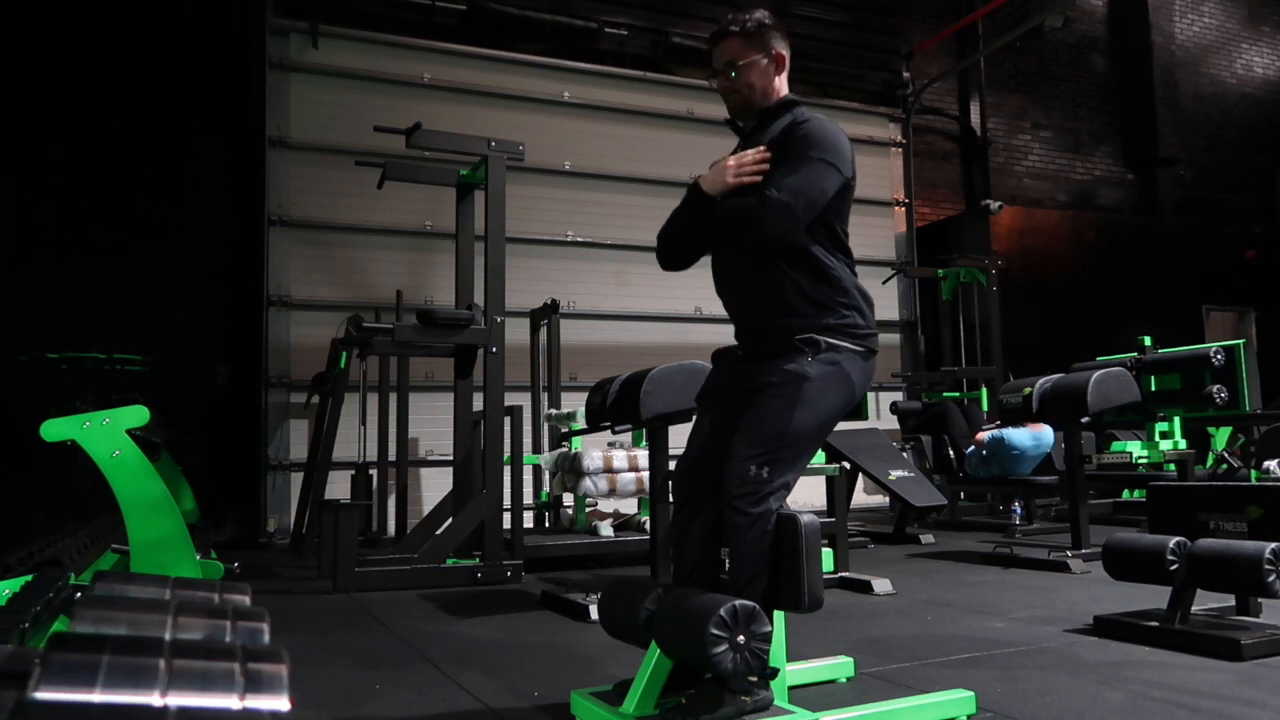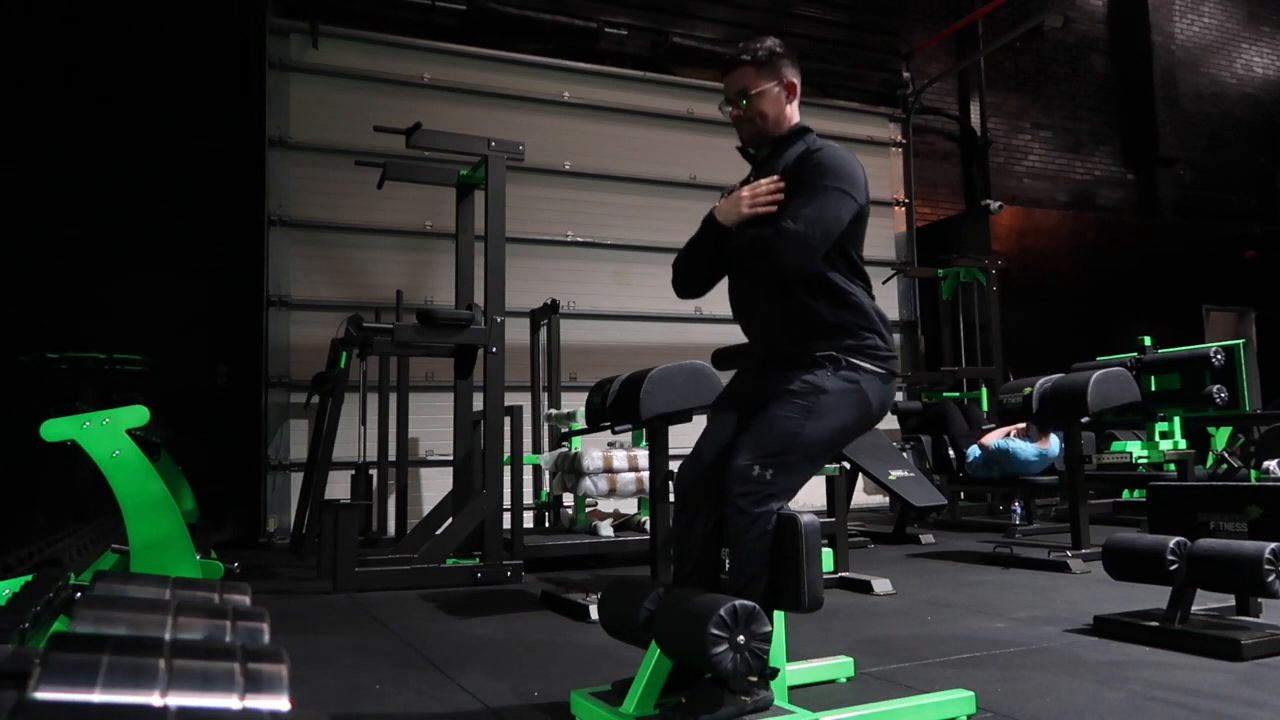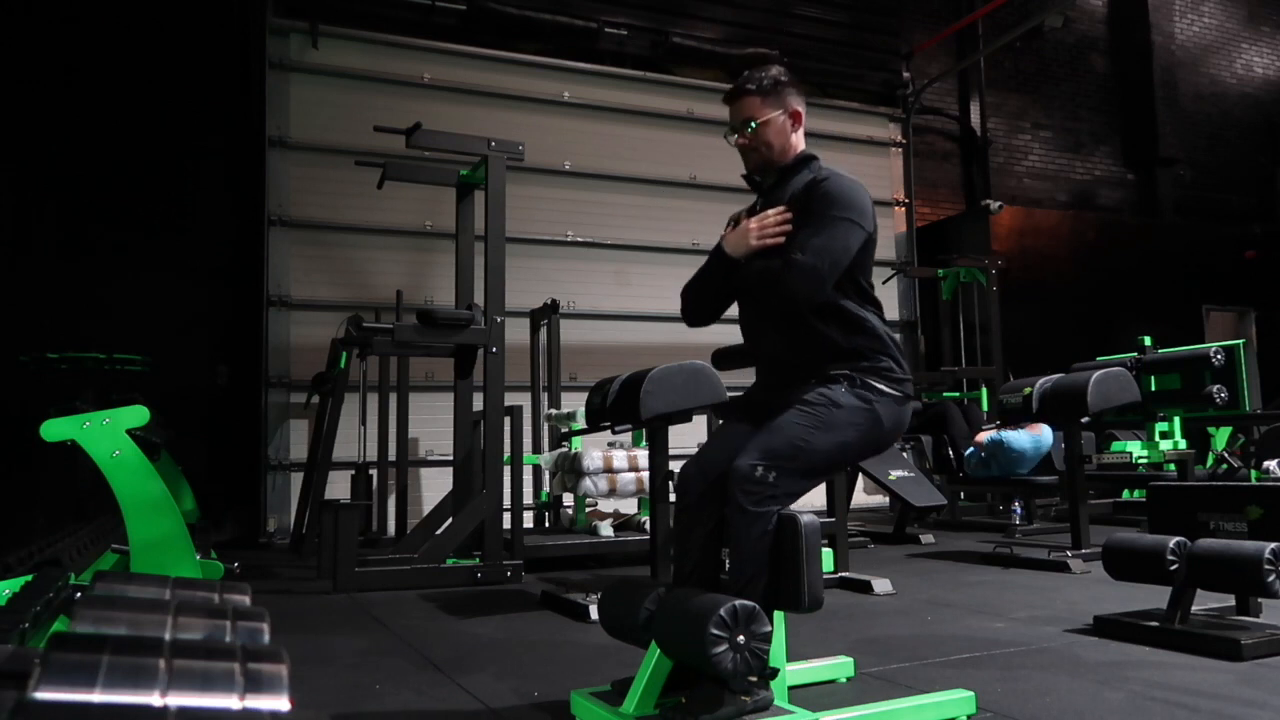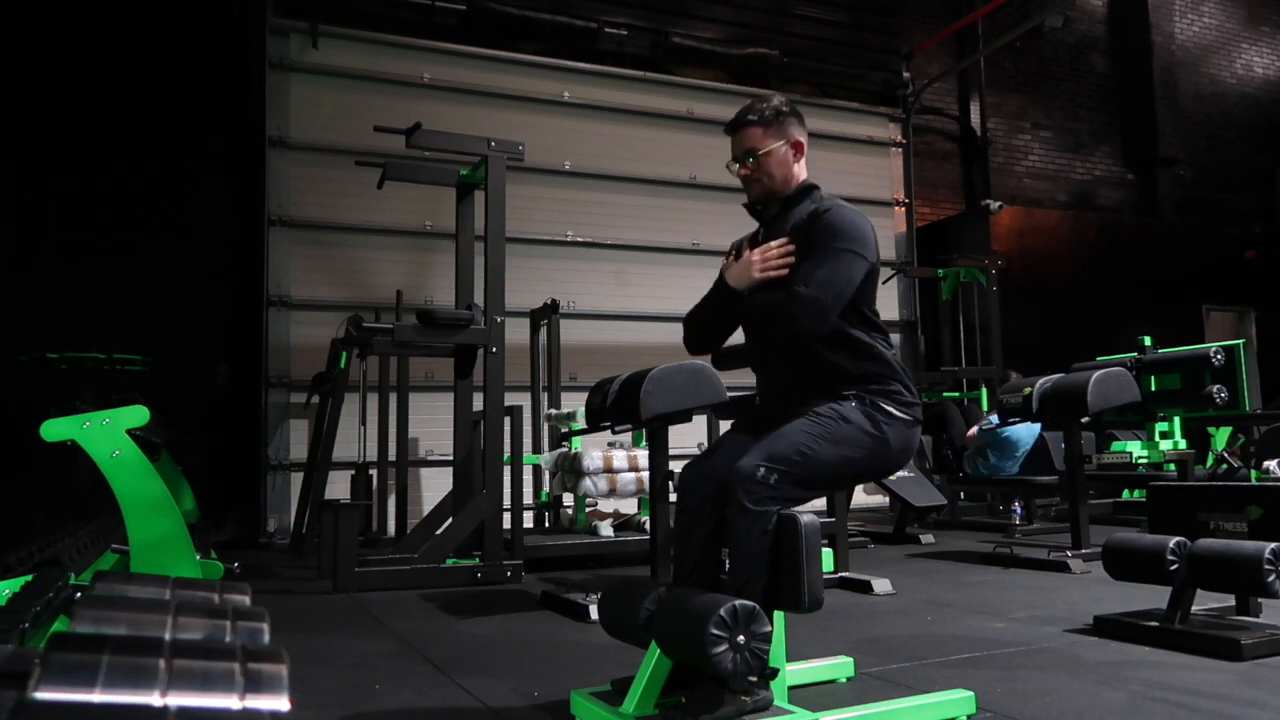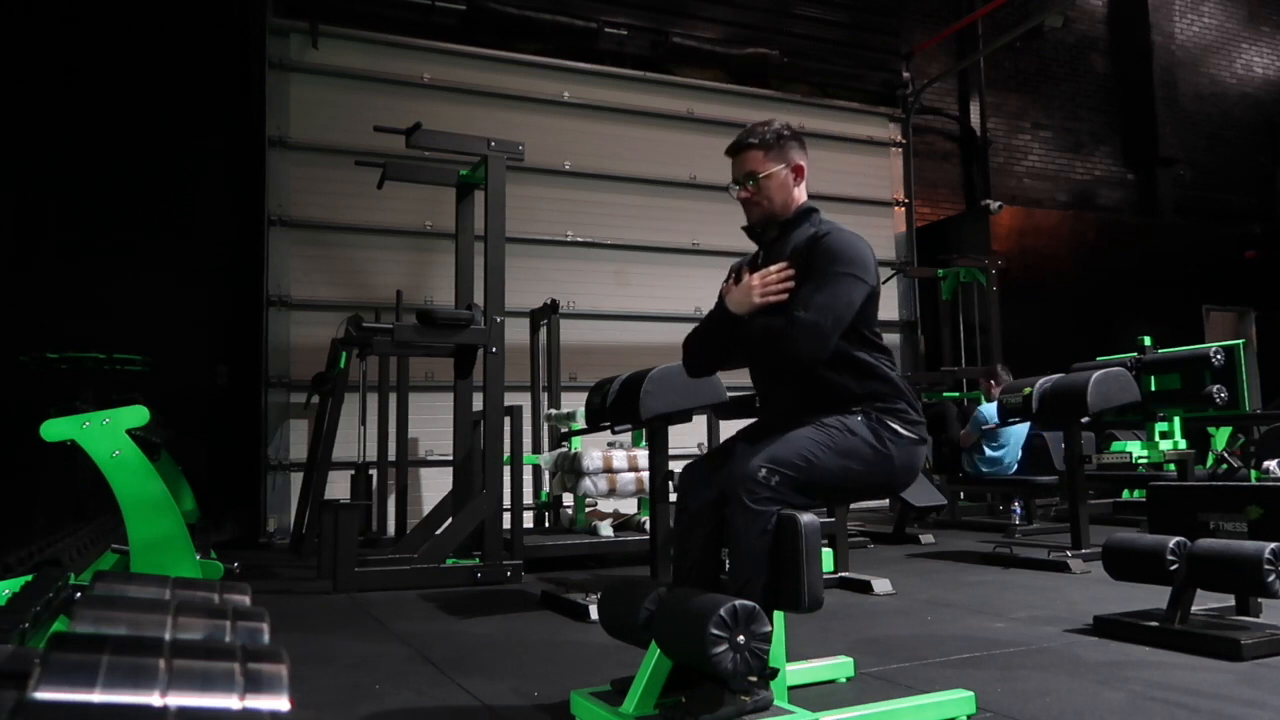
dt=0.3s
person 1, frame 1
left shoulder: (814, 138)
right shoulder: (735, 157)
left elbow: (774, 219)
right elbow: (672, 252)
left wrist: (717, 203)
right wrist: (707, 192)
left hip: (824, 347)
right hip: (758, 348)
left knee: (749, 482)
right knee: (696, 479)
person 1, frame 2
left shoulder: (829, 166)
right shoulder: (747, 183)
left elbow: (791, 250)
right elbow: (687, 280)
left wrist: (733, 232)
right wrist: (722, 221)
left hip: (844, 364)
right hip: (776, 363)
left knee: (752, 480)
right knee: (698, 481)
person 1, frame 3
left shoulder: (835, 195)
right shoulder: (751, 215)
left elbow: (800, 282)
right elbow: (696, 309)
left wrist: (743, 264)
right wrist: (729, 253)
left hip: (861, 388)
right hip: (787, 386)
left knee: (753, 478)
right knee: (699, 481)
person 1, frame 4
left shoulder: (838, 224)
right shoulder: (752, 245)
left elbow: (804, 315)
right elbow: (698, 338)
left wrist: (745, 296)
right wrist: (733, 285)
left hip: (870, 410)
right hip: (794, 404)
left knee: (755, 477)
right knee: (699, 483)
person 1, frame 5
left shoulder: (838, 250)
right shoulder: (751, 266)
left elbow: (801, 339)
right elbow: (696, 359)
left wrist: (739, 326)
right wrist: (730, 308)
left hip: (877, 429)
right hip: (805, 429)
left knee: (757, 478)
right knee: (700, 485)
